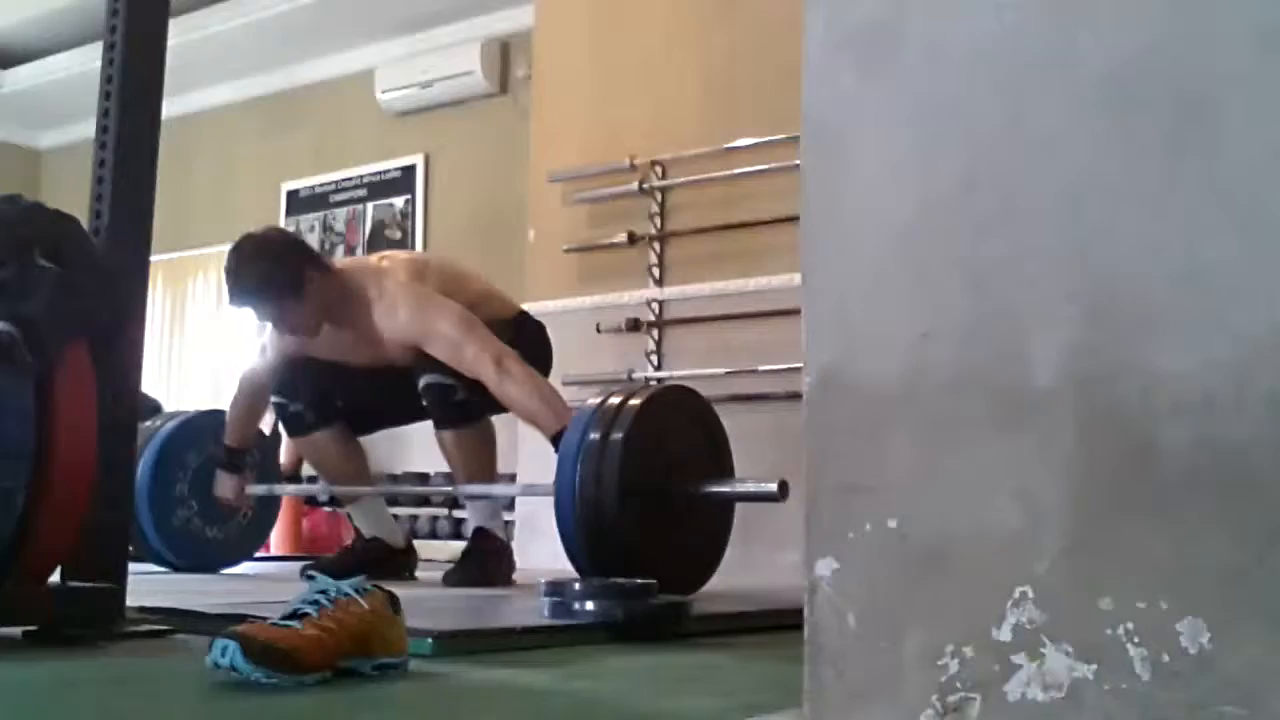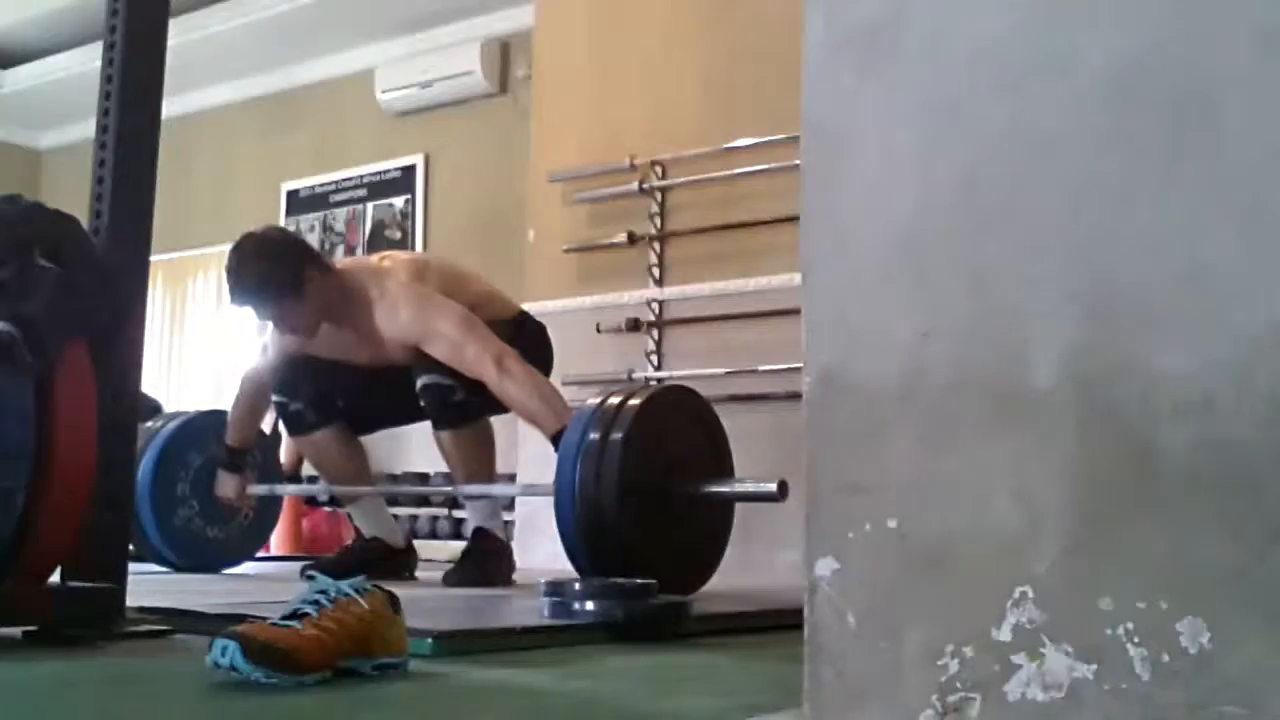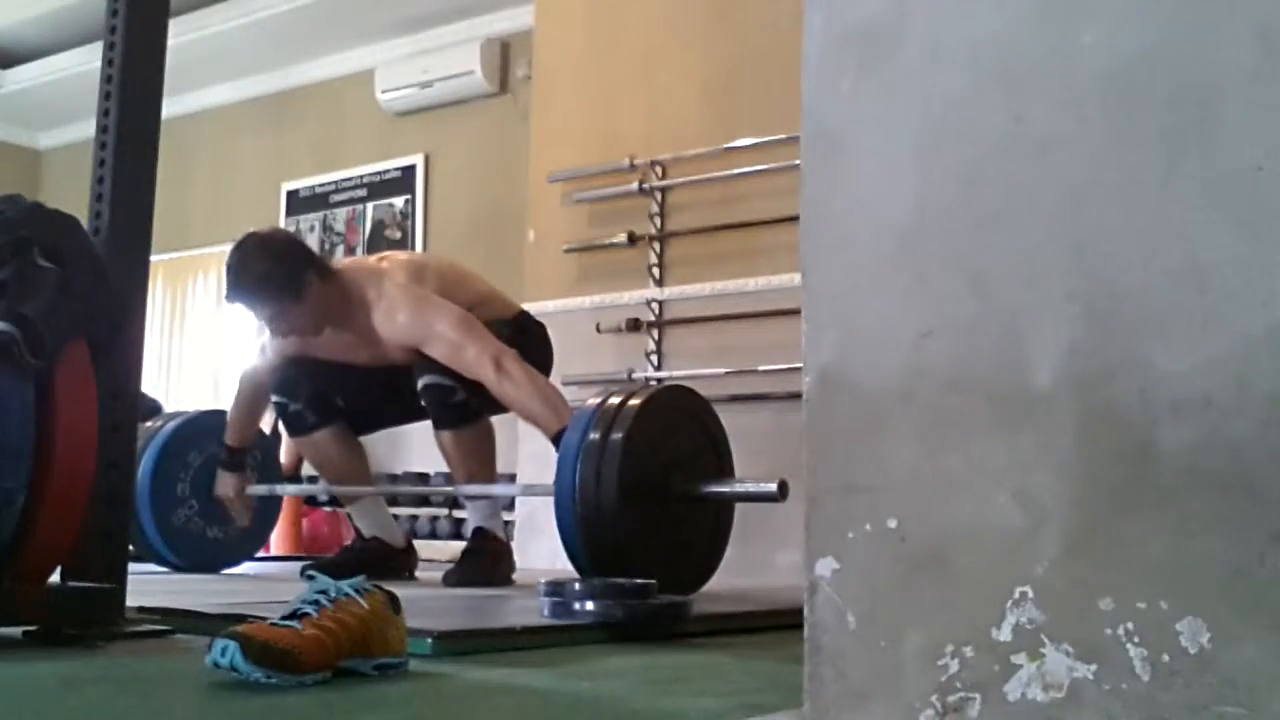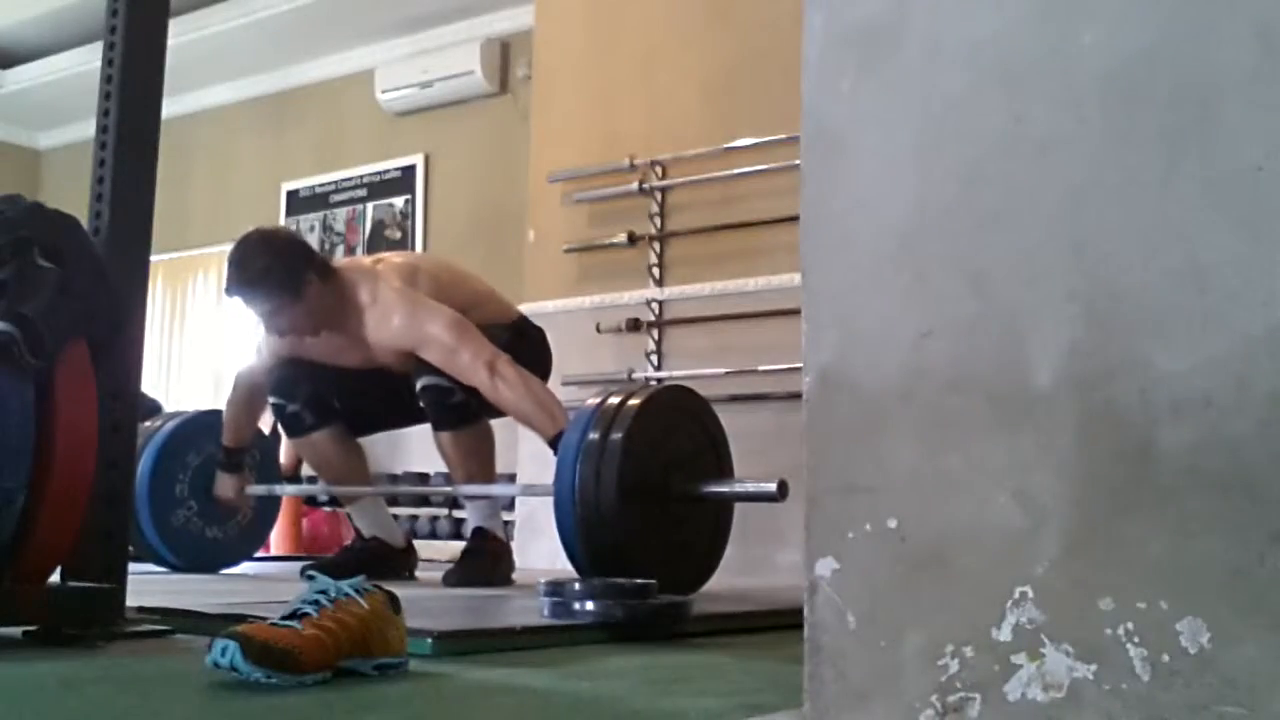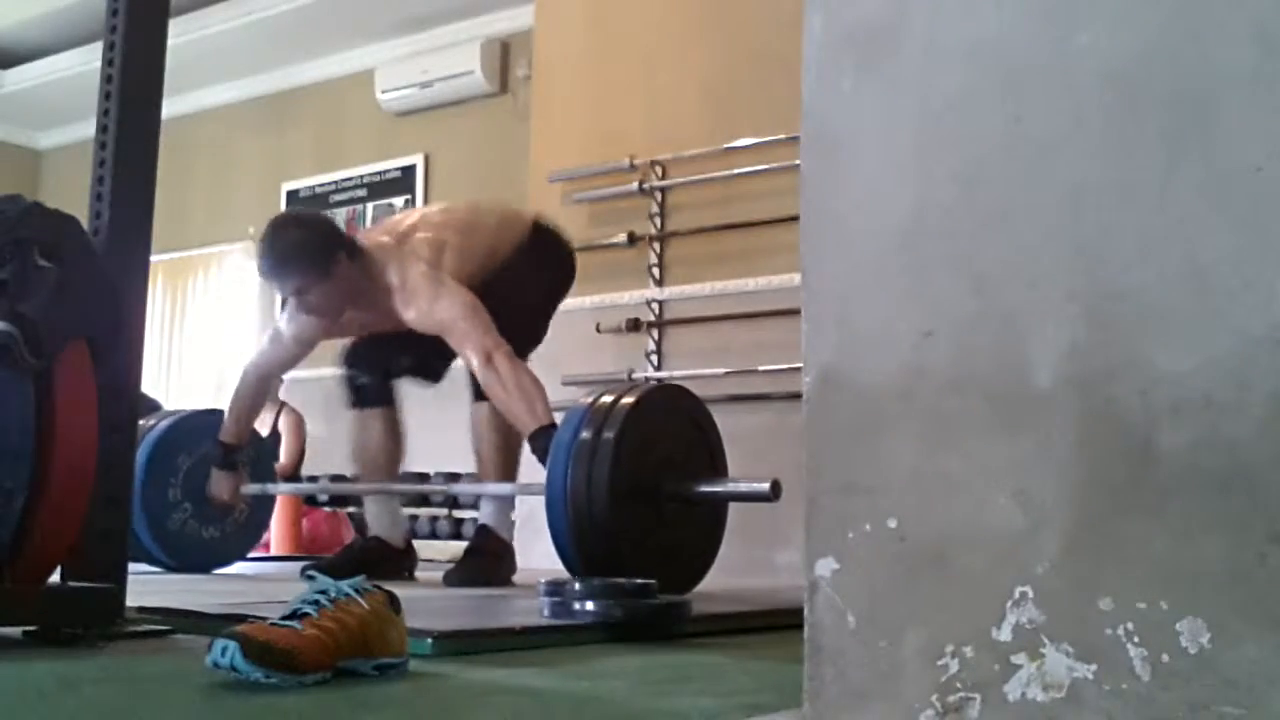
dt=0.3s
person 1, frame 1
left shoulder: (399, 304)
right shoulder: (297, 326)
left elbow: (498, 368)
right elbow: (255, 384)
right wrist: (231, 465)
left knee: (443, 382)
right knee: (292, 395)
left ankle: (488, 538)
right ankle: (384, 542)
person 1, frame 2
left shoulder: (399, 305)
right shoulder: (298, 325)
left elbow: (500, 367)
right elbow: (256, 381)
right wrist: (232, 466)
left hip: (511, 344)
left knee: (439, 381)
right knee: (294, 395)
left ankle: (488, 538)
right ankle: (383, 541)
person 1, frame 3
left shoulder: (398, 307)
right shoulder: (299, 326)
left elbow: (498, 368)
right elbow: (255, 383)
right wrist: (232, 464)
left knee: (441, 380)
right knee: (293, 393)
left ankle: (488, 539)
right ankle: (384, 541)
person 1, frame 4
left shoulder: (394, 311)
right shoulder: (293, 328)
left elbow: (492, 371)
right elbow: (249, 382)
right wrist: (230, 466)
left hip: (509, 345)
left knee: (439, 383)
right knee: (290, 394)
left ankle: (487, 540)
right ankle: (384, 543)
person 1, frame 5
left shoulder: (417, 284)
right shoulder: (318, 303)
left elbow: (495, 362)
right elbow: (261, 371)
left wrist: (552, 448)
right wrist: (226, 461)
left hip: (527, 255)
right hip: (477, 258)
left knee: (488, 368)
right knee: (367, 371)
left ankle: (494, 539)
right ankle: (385, 540)
